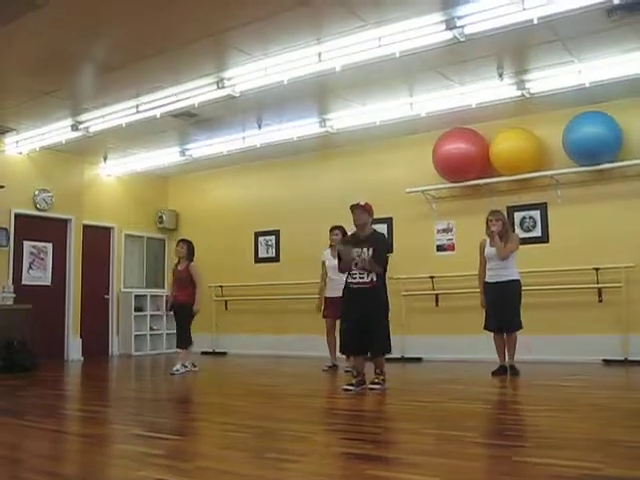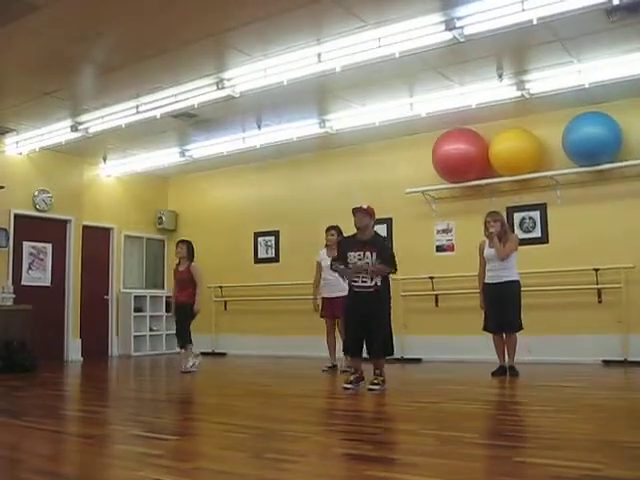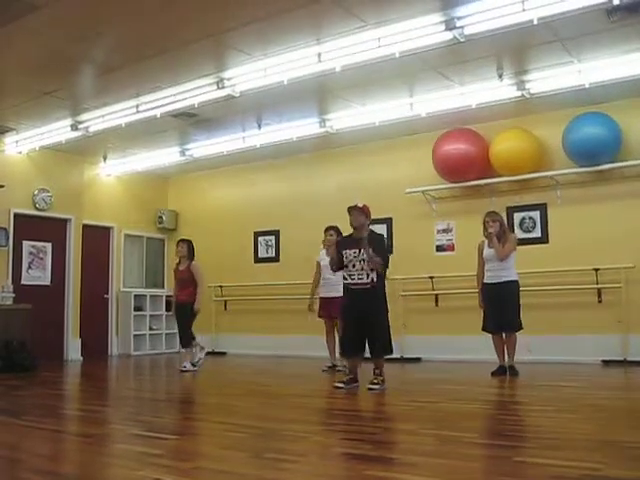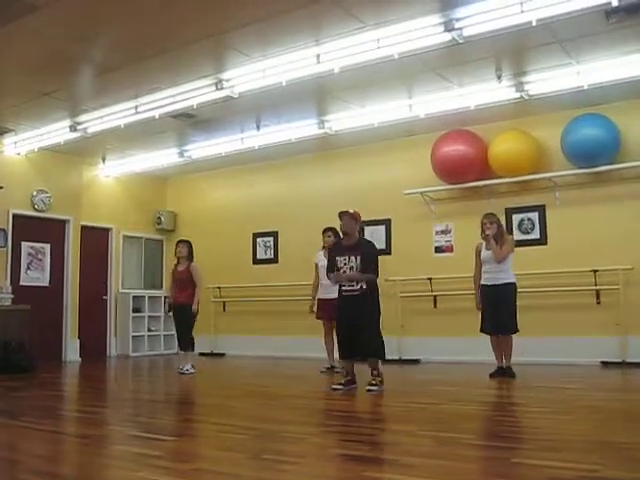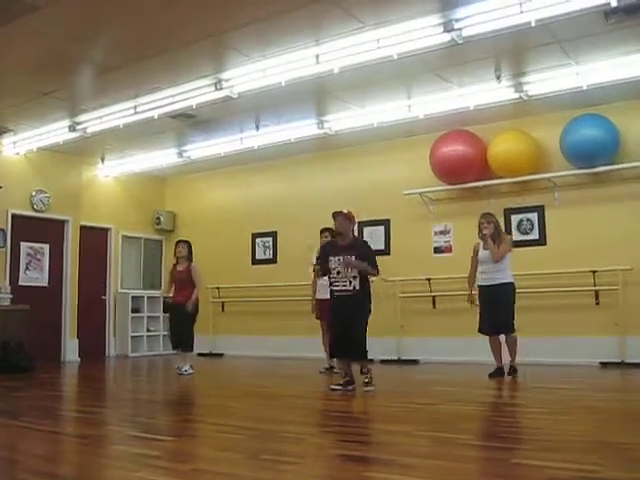
dt=0.2s
person 1, frame 1
left shoulder: (379, 239)
right shoulder: (348, 241)
left elbow: (376, 267)
right elbow: (343, 269)
left wrist: (353, 256)
right wrist: (345, 256)
left hip: (375, 297)
right hip: (352, 297)
left knee: (377, 339)
right knee: (354, 339)
left ankle: (379, 375)
right ankle: (359, 376)
person 1, frame 2
left shoulder: (381, 243)
right shoulder: (346, 243)
left elbow: (390, 268)
right elbow: (336, 264)
left wrist: (365, 268)
right wrist: (342, 270)
left hip: (377, 300)
right hip: (355, 299)
left knee: (378, 340)
right knee: (351, 339)
left ankle: (379, 376)
right ankle: (356, 373)
person 1, frame 3
left shoulder: (377, 240)
right shoulder: (344, 243)
left elbow: (382, 266)
right elbow: (335, 267)
left wrist: (366, 250)
right wrist: (332, 254)
left hip: (374, 298)
right hip: (351, 298)
left knee: (377, 338)
right knee: (349, 339)
left ankle: (379, 375)
right ankle: (352, 375)
person 1, frame 4
left shoulder: (367, 247)
right shoulder: (335, 248)
left elbow: (372, 275)
right elbow: (331, 273)
left wrist: (347, 277)
right wrist: (334, 277)
left hip: (366, 302)
right hip: (345, 302)
left knee: (369, 341)
right knee: (344, 341)
left ankle: (376, 376)
right ankle: (350, 377)
person 1, frame 5
left shoulder: (362, 246)
right shoulder: (327, 248)
left elbow: (374, 271)
right elbow: (321, 271)
left wrist: (357, 265)
right wrist: (318, 270)
left hip: (358, 302)
right hip: (337, 303)
left knee: (357, 340)
right knee: (337, 342)
left ankle: (366, 372)
right ankle: (348, 378)
person 2, frame 1
left shoulder: (512, 238)
right shoulder: (484, 243)
left elbow: (504, 255)
right elbow: (482, 269)
left wrist: (496, 237)
right wrist: (482, 293)
left hip: (510, 284)
right hip: (491, 286)
left knee: (511, 326)
right knee: (495, 327)
left ankle: (511, 363)
right ankle: (502, 364)
person 2, frame 2
left shoulder: (511, 239)
right shoulder: (483, 244)
left elbow: (503, 255)
right elbow: (482, 270)
left wrist: (495, 238)
right wrist: (481, 293)
left hip: (510, 285)
right hip: (491, 287)
left knee: (510, 327)
right knee: (495, 328)
left ankle: (511, 364)
right ankle: (502, 365)
person 2, frame 3
left shoulder: (510, 238)
right shoulder: (482, 244)
left elbow: (502, 256)
right elbow: (480, 270)
left wrist: (494, 238)
right wrist: (480, 293)
left hip: (508, 285)
right hip: (489, 287)
left knee: (510, 326)
right knee: (494, 328)
left ankle: (511, 363)
right ankle: (501, 364)
person 2, frame 4
left shoulder: (508, 240)
right shoulder: (480, 246)
left elbow: (500, 258)
right elbow: (477, 272)
left wrist: (492, 240)
right wrist: (477, 295)
left hip: (506, 287)
right hip: (488, 289)
left knee: (506, 328)
right knee: (492, 329)
left ankle: (508, 365)
right ankle: (500, 366)
person 2, frame 5
left shoulder: (505, 240)
right shoulder: (478, 246)
left elbow: (497, 257)
right elbow: (473, 271)
left wrist: (489, 239)
right wrist: (470, 291)
left hip: (504, 286)
right hip: (485, 289)
left knee: (506, 328)
right knee: (490, 330)
left ankle: (513, 364)
right ankle: (499, 366)
person 3, frame 1
right shoulder: (326, 254)
right elbow: (323, 278)
right wrist: (320, 298)
right hip: (330, 296)
right knee: (330, 329)
left ankle: (349, 361)
right ankle: (333, 361)
person 3, frame 2
right shoulder: (321, 254)
right elbow: (317, 278)
right wrist: (314, 297)
left hip: (342, 295)
right hip: (326, 296)
left knee: (343, 329)
right knee: (329, 329)
left ankle: (346, 361)
right ankle: (333, 362)
person 3, frame 3
right shoulder: (321, 254)
right elbow: (317, 278)
right wrist: (311, 297)
left hip: (340, 296)
right hip: (324, 296)
left knee: (341, 329)
right knee: (329, 329)
right ankle: (333, 361)
person 3, frame 4
right shoulder: (319, 256)
right elbow: (316, 279)
right wrist: (313, 299)
left hip: (338, 297)
right hip: (323, 298)
right knee: (327, 331)
right ankle: (331, 363)
person 3, frame 5
right shoulder: (317, 256)
right elbow: (315, 280)
right wrist: (313, 299)
right hip: (321, 298)
right knee: (325, 331)
right ankle: (330, 363)
person 4, frame 1
left shoulder: (191, 266)
right shoulder: (175, 267)
left elbow: (198, 285)
left wrist: (196, 303)
right wrist: (169, 303)
left hip: (188, 303)
right hip: (178, 303)
left knee: (182, 331)
right knee: (184, 332)
left ankle: (180, 363)
right ankle: (188, 362)
person 4, frame 2
left shoulder: (192, 266)
right shoulder: (176, 268)
left elbow: (199, 285)
left wrist: (197, 303)
right wrist: (173, 305)
left hip: (189, 303)
right hip: (179, 304)
left knee: (181, 331)
right knee: (184, 331)
left ankle: (191, 357)
right ankle: (189, 363)
person 4, frame 3
left shoulder: (193, 265)
right shoulder: (176, 267)
left elbow: (200, 285)
left wrist: (197, 302)
right wrist: (174, 304)
left hip: (190, 302)
right hip: (180, 303)
left knee: (185, 330)
right knee: (183, 331)
left ankle: (196, 352)
right ankle: (191, 358)
person 4, frame 4
left shoulder: (192, 266)
right shoulder: (175, 268)
left elbow: (198, 286)
right elbow: (172, 287)
left wrist: (195, 303)
right wrist: (169, 303)
left hip: (189, 304)
right hip: (177, 304)
left knee: (186, 333)
right knee: (180, 333)
left ankle: (189, 364)
right ankle: (185, 363)
person 4, frame 5
left shoulder: (192, 266)
right shoulder: (173, 268)
left elbow: (197, 286)
right elbow: (169, 287)
left wrist: (192, 301)
left hip: (188, 304)
right hip: (176, 304)
left knee: (186, 333)
right knee: (175, 332)
left ankle: (188, 365)
right ankle: (183, 361)
